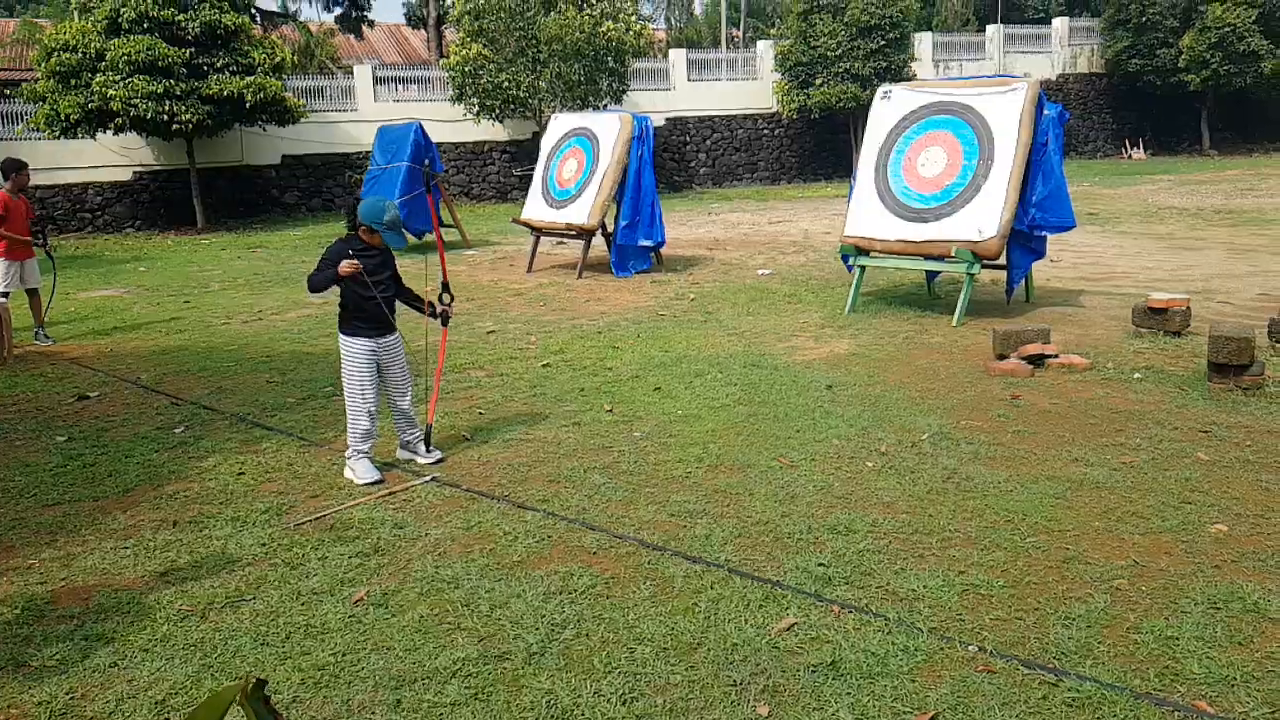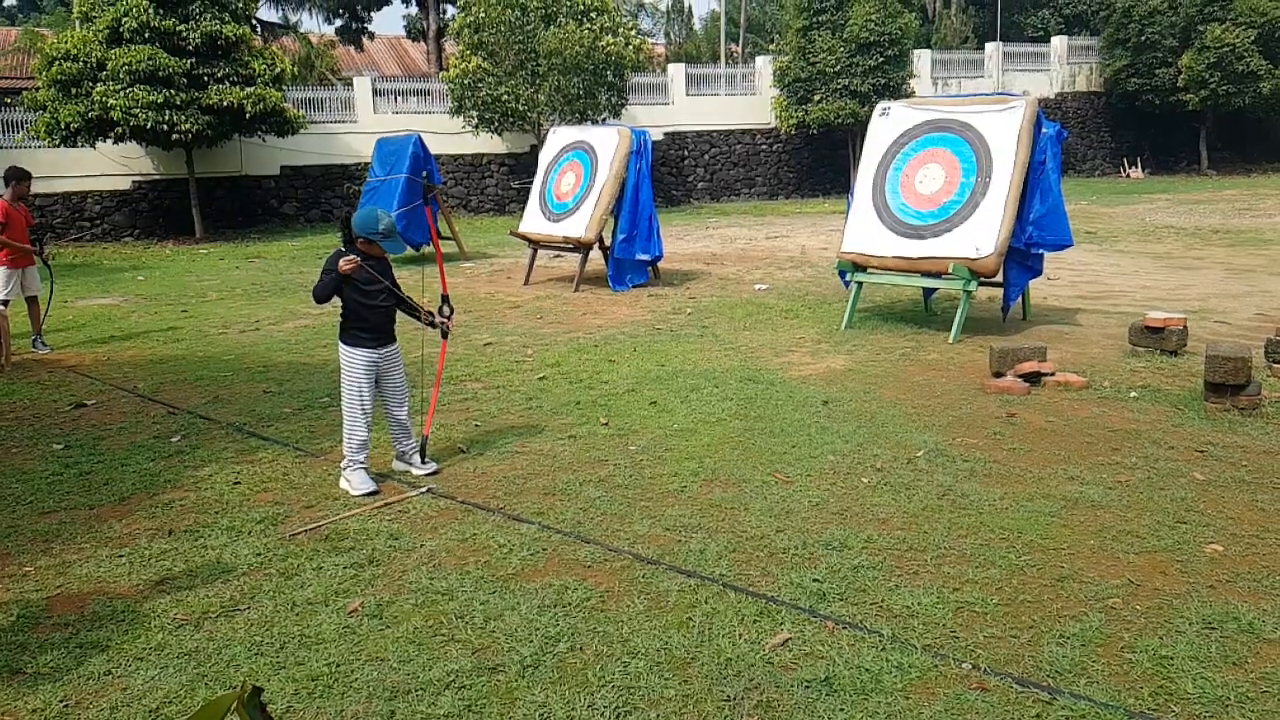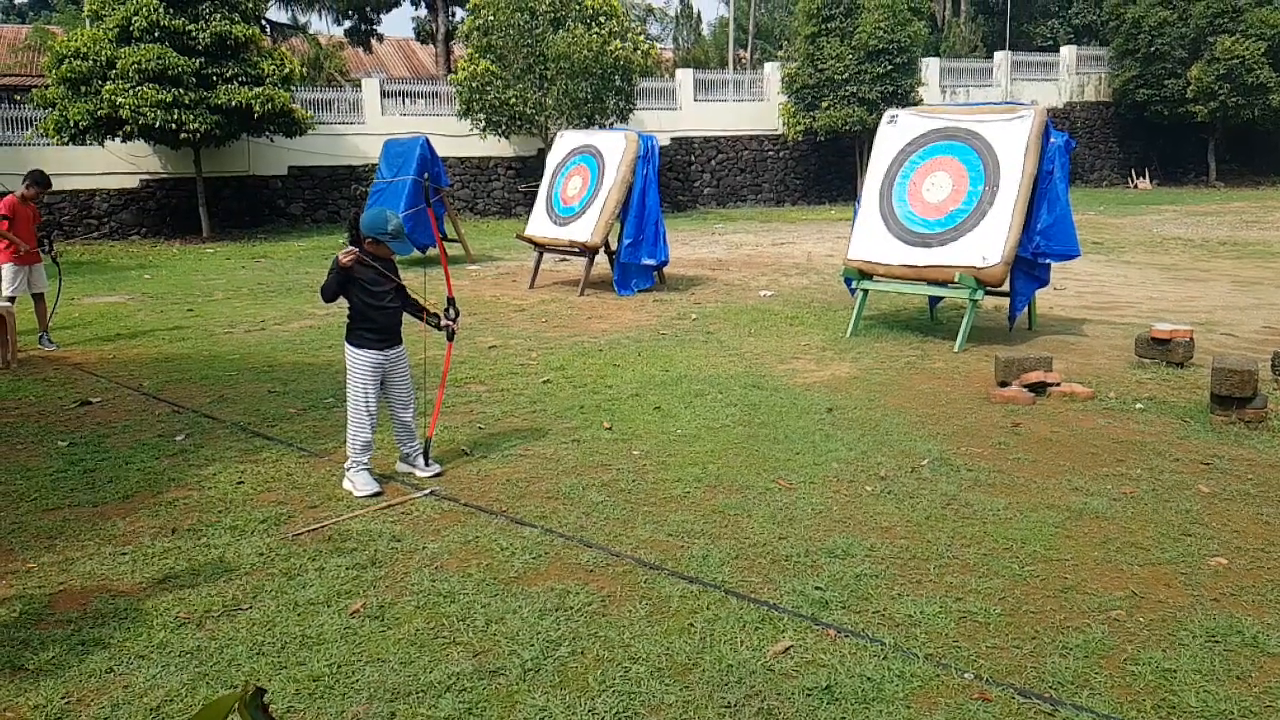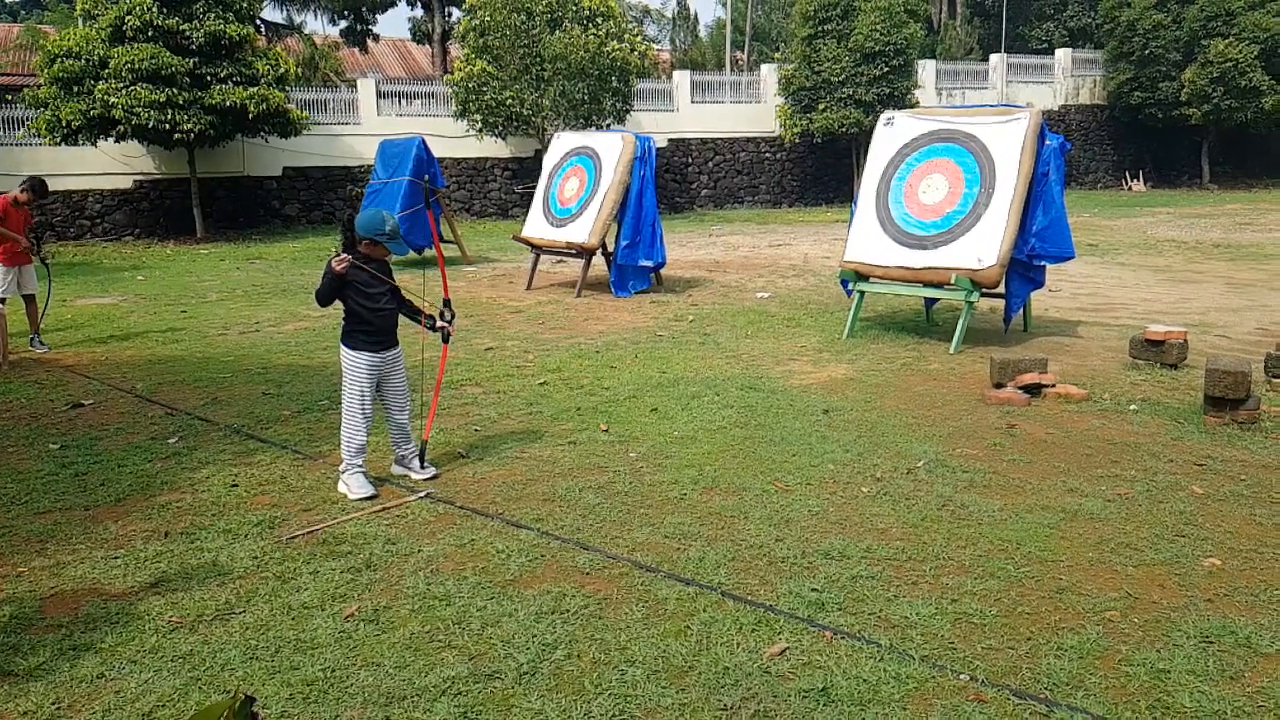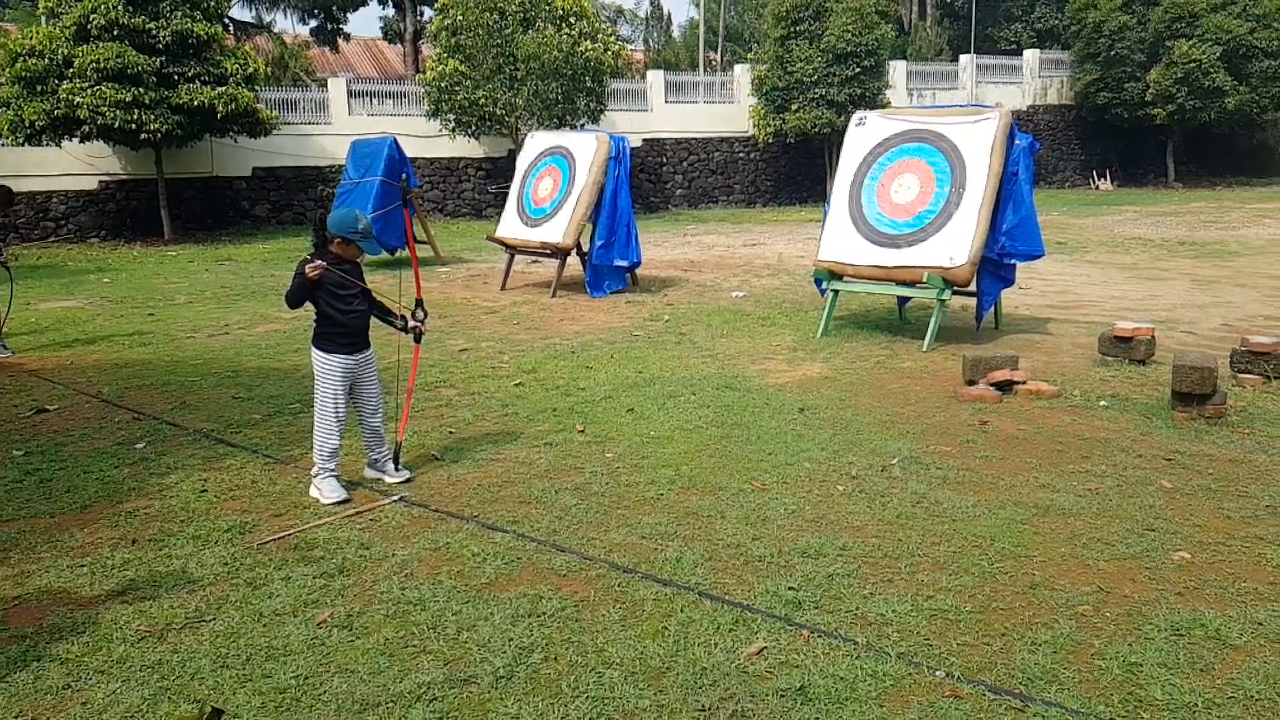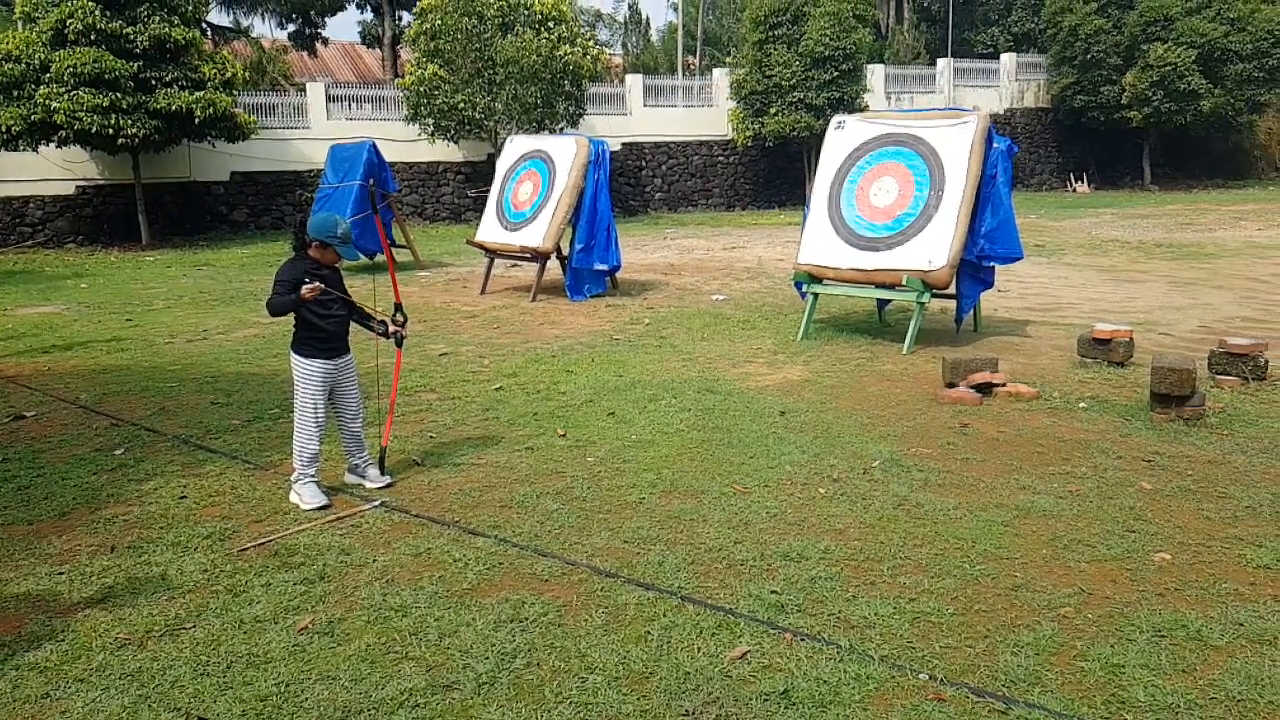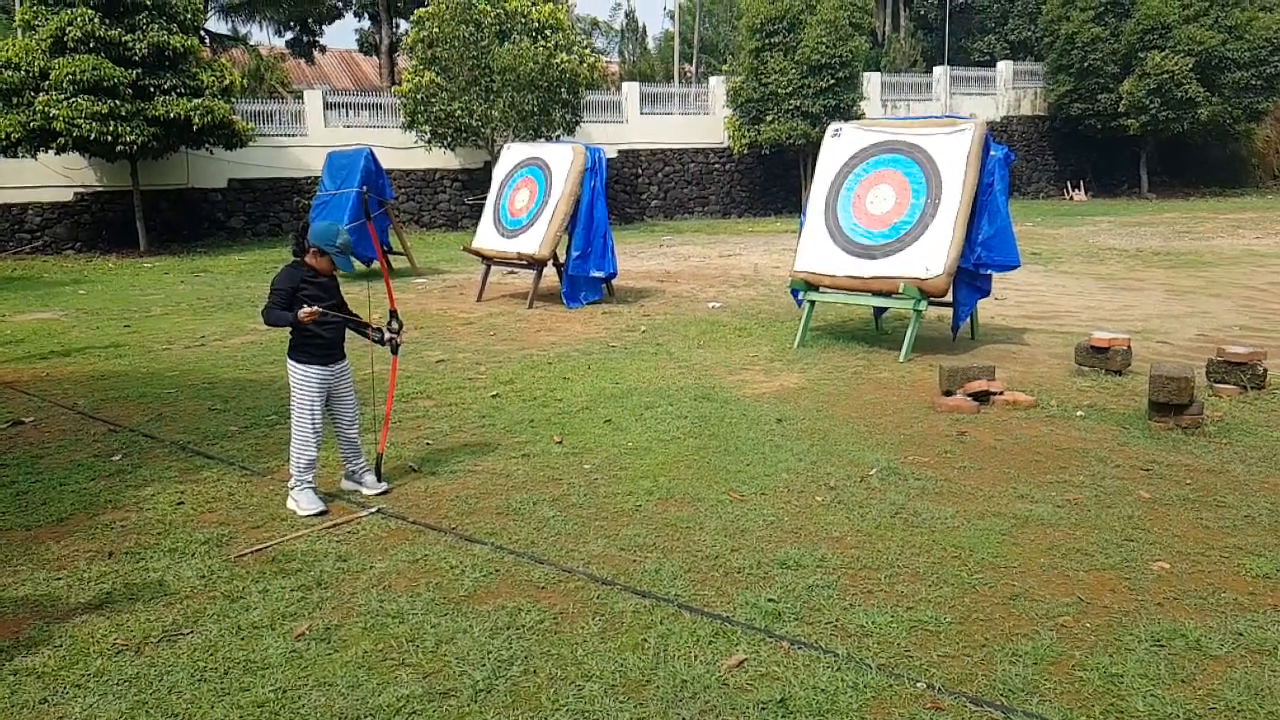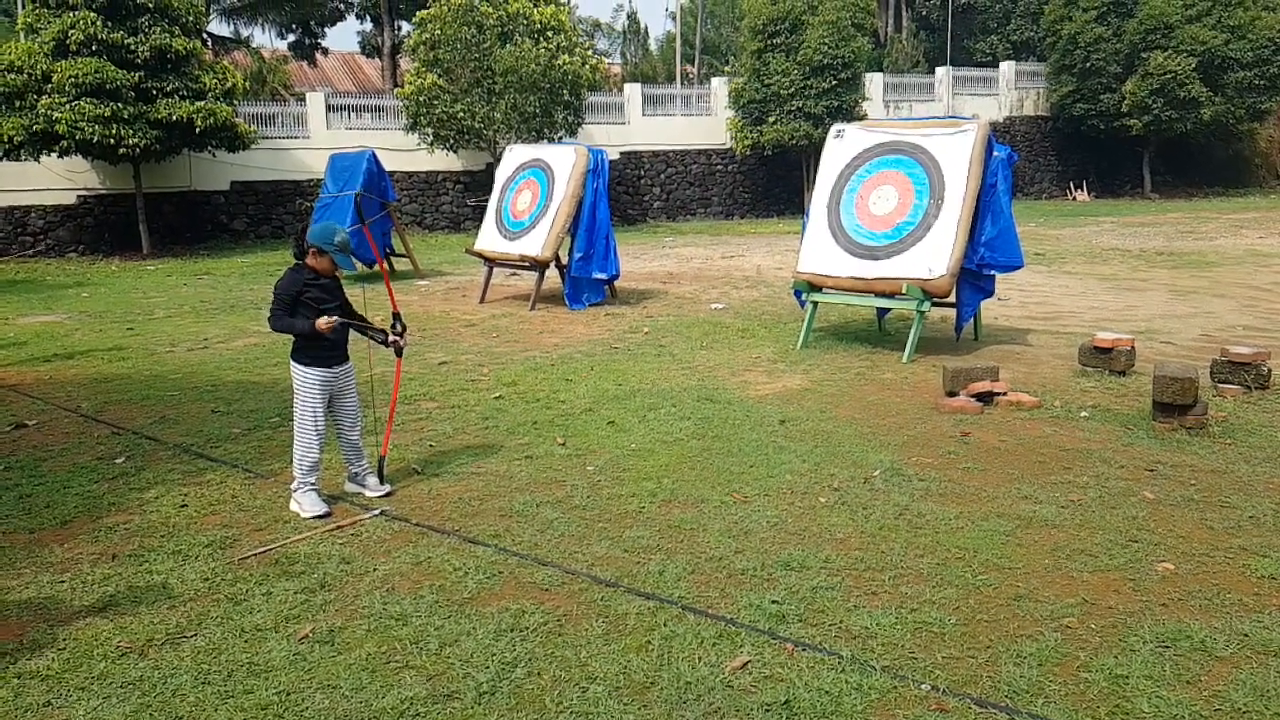
dt=0.4s
person 1, frame 1
left shoulder: (385, 253)
right shoulder: (341, 250)
left elbow: (398, 289)
right elbow: (313, 284)
left wrist: (429, 308)
right wrist: (337, 273)
left hip: (389, 336)
right hip: (357, 339)
left knee: (401, 393)
right knee: (362, 401)
left ankle: (411, 442)
right ankle: (357, 458)
person 1, frame 2
left shoulder: (382, 263)
right shoulder: (340, 260)
left elbow: (398, 297)
right elbow: (320, 296)
left wrist: (429, 318)
right wrist: (338, 274)
left hip: (388, 346)
right hip: (357, 349)
left knee: (398, 404)
right knee: (359, 410)
left ankle: (407, 453)
right ankle: (353, 468)
person 1, frame 3
left shoulder: (387, 264)
right shoulder: (349, 262)
left elbow: (404, 299)
right elbow: (328, 295)
left wrist: (435, 320)
right wrist: (341, 269)
left hip: (394, 348)
right hip: (363, 350)
left knee: (404, 406)
right knee: (363, 411)
left ankle: (411, 456)
right ankle: (356, 469)
person 1, frame 4
left shoulder: (381, 266)
right shoulder: (343, 264)
left elbow: (399, 300)
right elbow: (323, 300)
left wrist: (430, 322)
right wrist: (334, 276)
left hip: (390, 350)
right hip: (359, 353)
left knee: (399, 408)
right knee: (358, 413)
left ankle: (406, 458)
right ankle: (351, 472)
person 1, frame 5
left shoulder: (353, 267)
right shoulder: (312, 265)
left elbow: (370, 301)
right elbow: (292, 301)
left wrist: (402, 322)
right wrist: (307, 280)
left hip: (362, 352)
right hip: (331, 355)
left knee: (372, 411)
right knee: (331, 417)
left ankle: (379, 461)
right ankle: (323, 476)
person 1, frame 6
left shoulder: (332, 272)
right shoulder: (293, 269)
left elbow: (350, 308)
right elbow: (274, 306)
left wrist: (382, 327)
right wrist: (300, 298)
left hip: (342, 357)
right hip: (310, 360)
left knee: (352, 416)
right knee: (310, 422)
left ankle: (359, 466)
right ankle: (303, 482)
person 1, frame 7
left shoulder: (329, 279)
right shoulder: (290, 277)
left elbow: (345, 314)
right elbow: (270, 314)
left wrist: (378, 335)
right wrist: (297, 317)
left hip: (338, 364)
right hip: (307, 367)
left knee: (348, 422)
right knee: (308, 428)
left ankle: (356, 472)
right ankle: (300, 488)
person 1, frame 8
left shoulder: (331, 281)
right shoulder: (293, 280)
left elbow: (350, 315)
right elbow: (277, 321)
left wrist: (383, 336)
right wrist: (312, 326)
left hip: (341, 365)
right hip: (310, 369)
left knee: (350, 424)
right knee: (310, 431)
left ankle: (359, 475)
right ankle: (303, 490)
